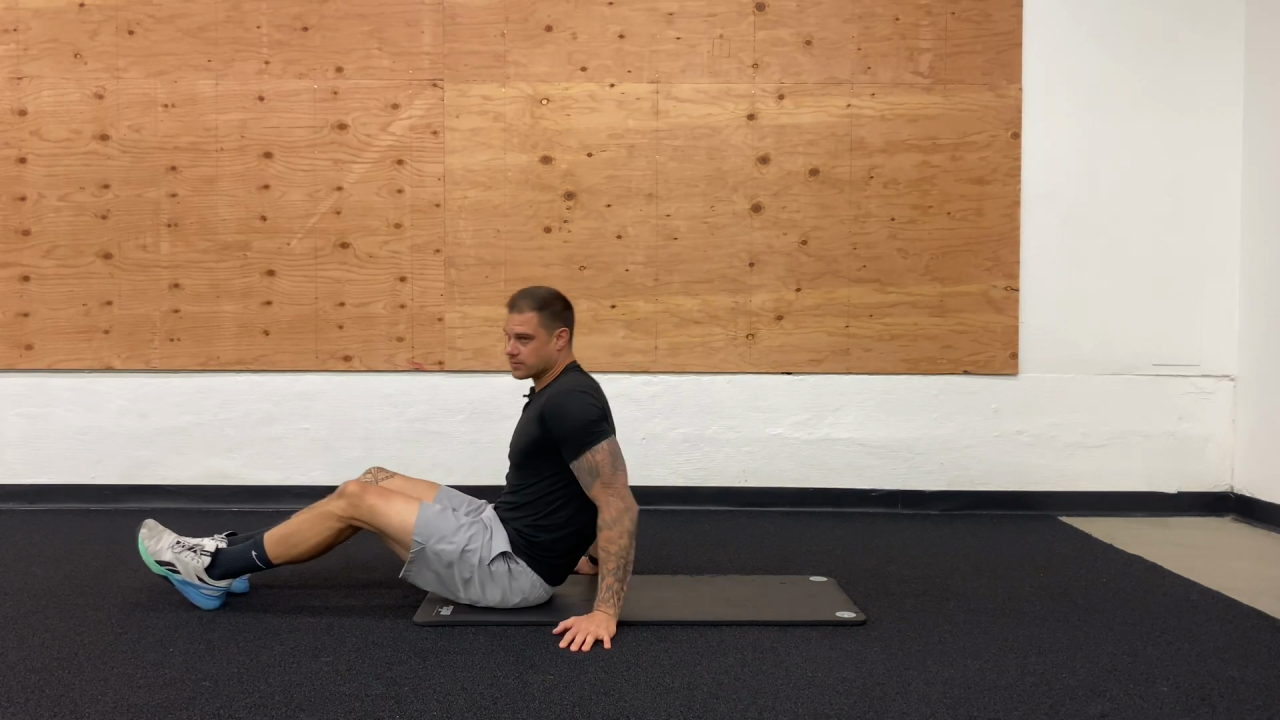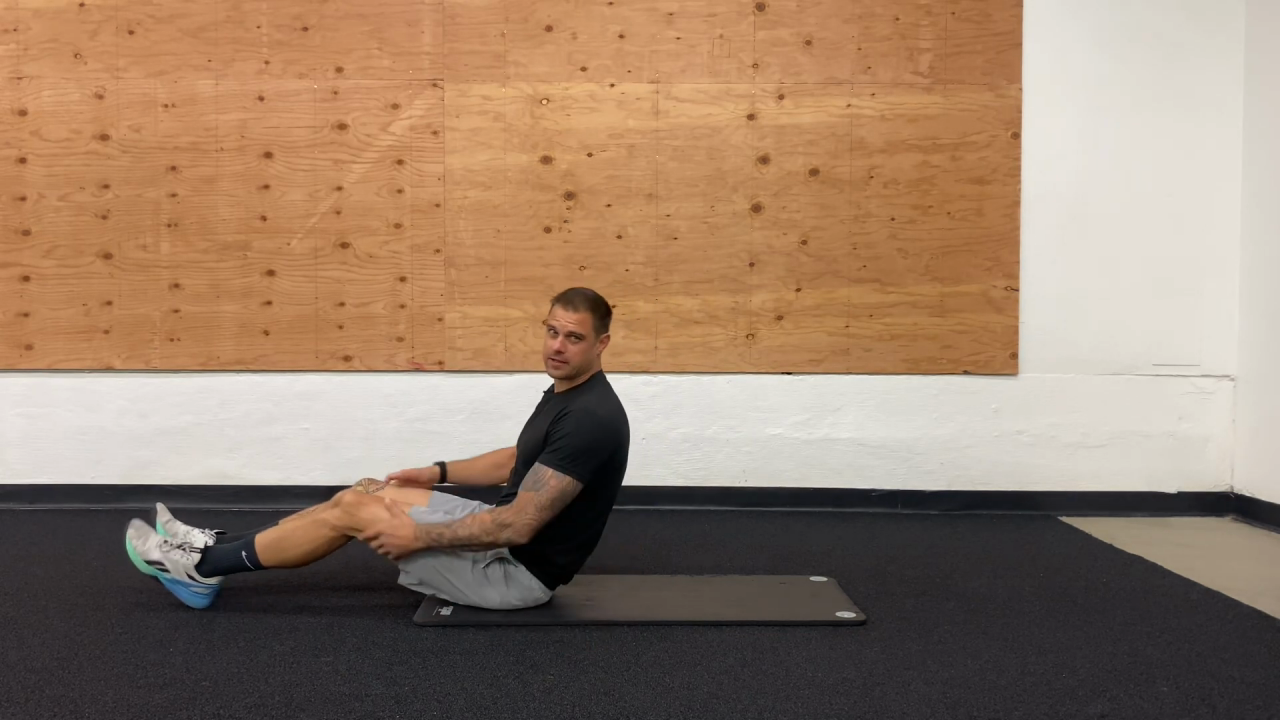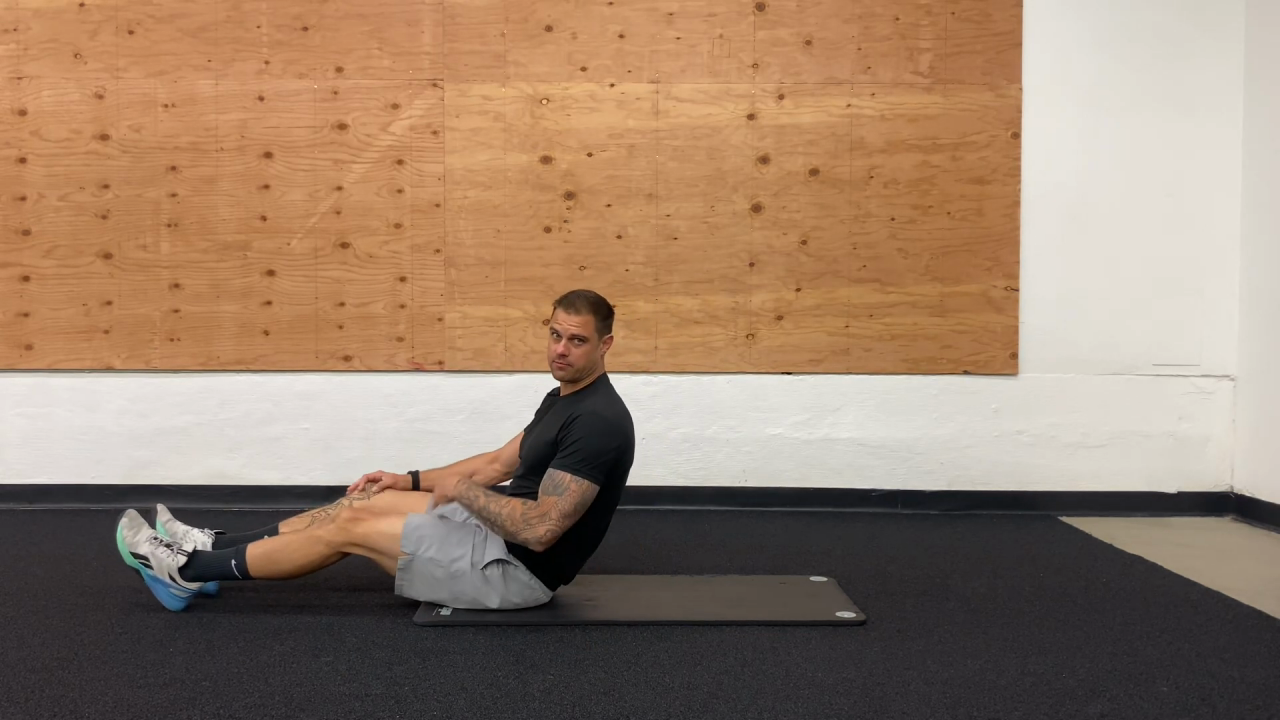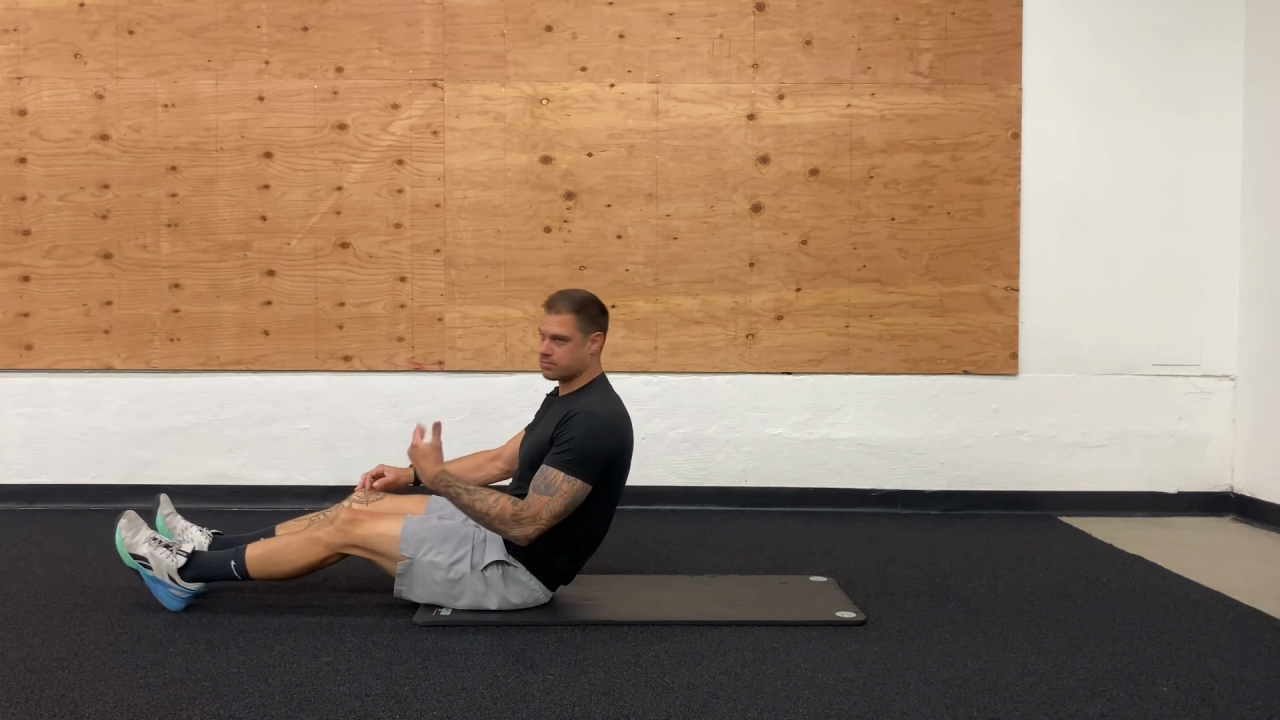
dt=0.5s
person 1, frame 1
left shoulder: (569, 402)
right shoulder: (558, 391)
left elbow: (620, 505)
right elbow: (598, 493)
left wrist: (605, 611)
right wrist: (587, 553)
left hip: (514, 567)
right hip: (504, 531)
left knee: (355, 500)
right knee: (375, 481)
left ankle: (213, 570)
right ankle: (229, 553)
person 1, frame 2
left shoulder: (588, 417)
right shoulder: (566, 393)
left elbow: (518, 523)
left wrist: (421, 535)
right wrist: (438, 472)
left hip: (518, 569)
right hip: (508, 541)
left knee: (352, 510)
right knee: (368, 492)
left ankle: (202, 567)
right ankle: (216, 547)
person 1, frame 3
left shoulder: (597, 421)
right shoulder: (564, 398)
left elbow: (540, 530)
right elbow: (502, 463)
left wrist: (465, 492)
right wrist: (410, 481)
left hip: (517, 568)
right hip: (504, 536)
left knee: (351, 527)
right knee: (363, 500)
left ankle: (189, 571)
right ankle: (211, 548)
person 1, frame 4
left shoulder: (593, 421)
right shoulder: (567, 398)
left elbow: (525, 523)
right elbow: (503, 461)
left wrist: (439, 477)
right wrist: (412, 476)
left hip: (516, 569)
right hip: (506, 540)
left knee: (350, 528)
right knee: (364, 504)
left ankle: (187, 572)
right ankle: (211, 547)
